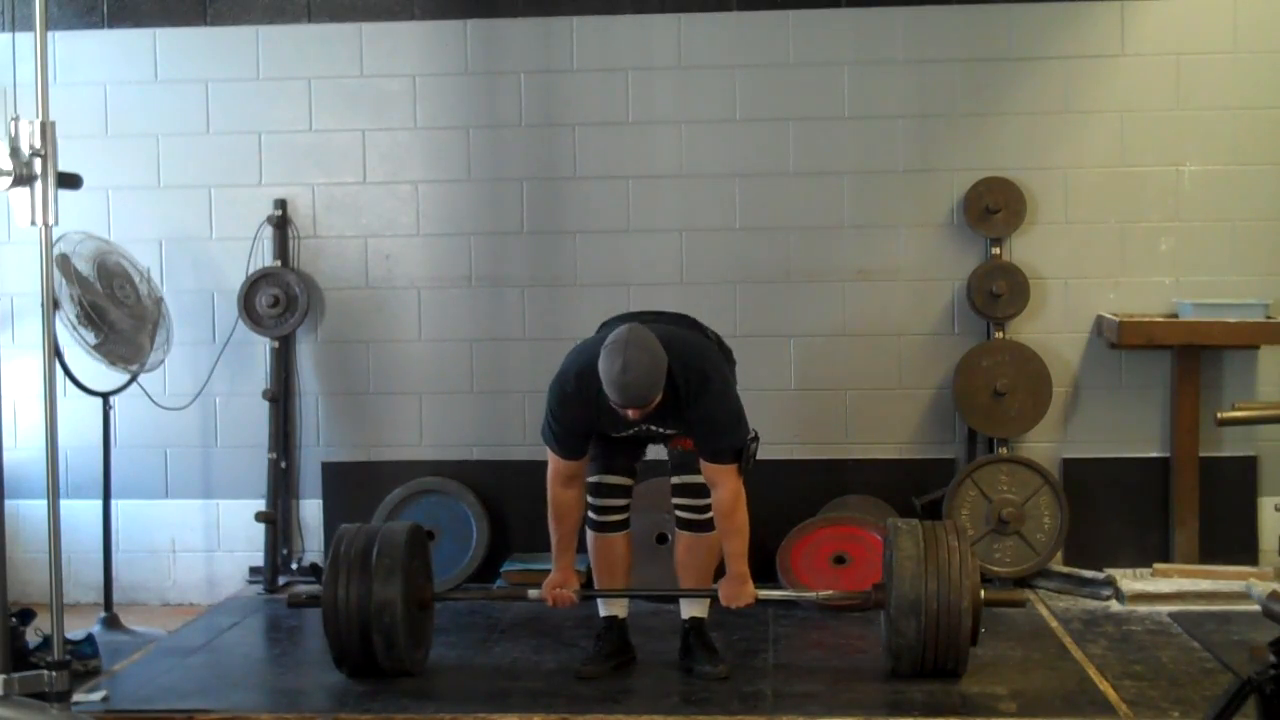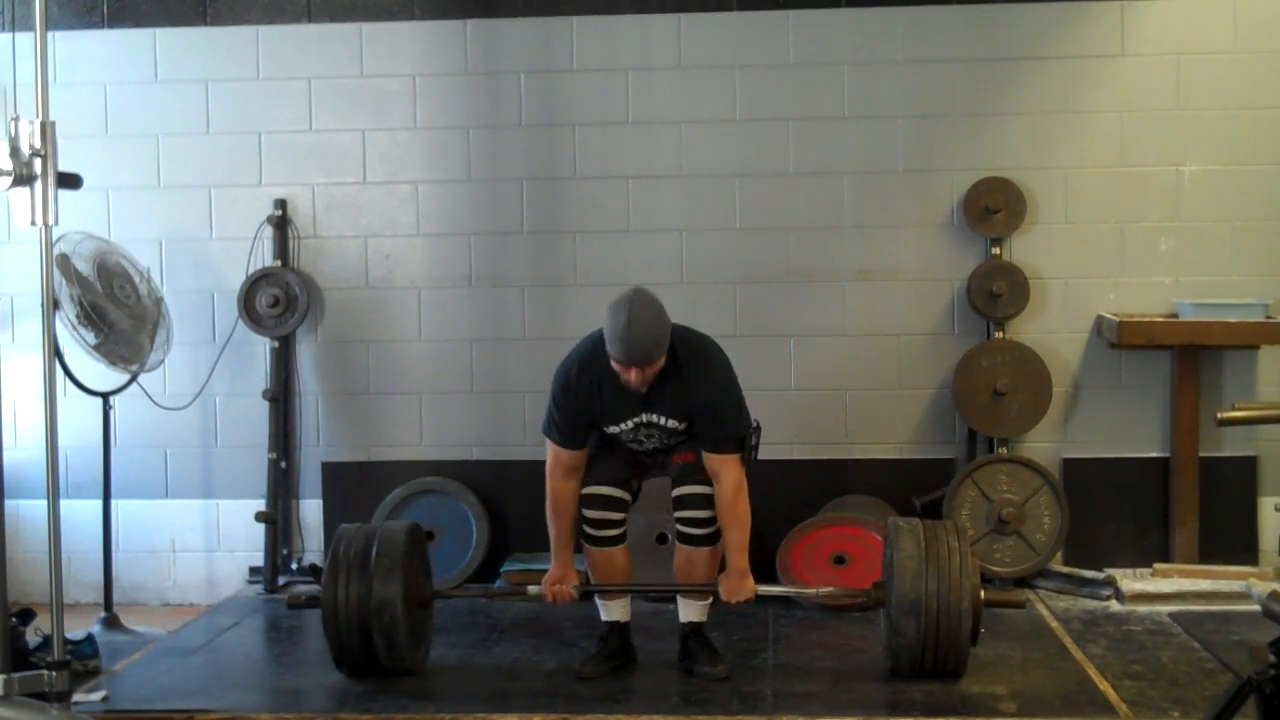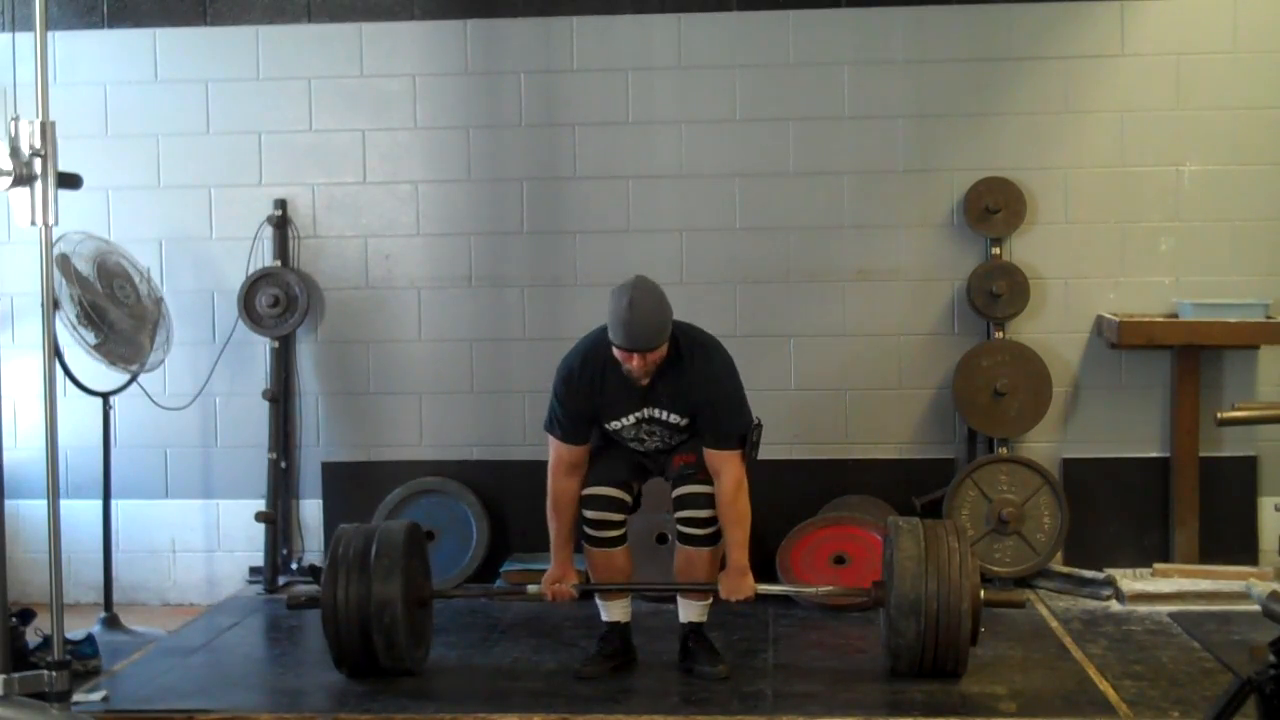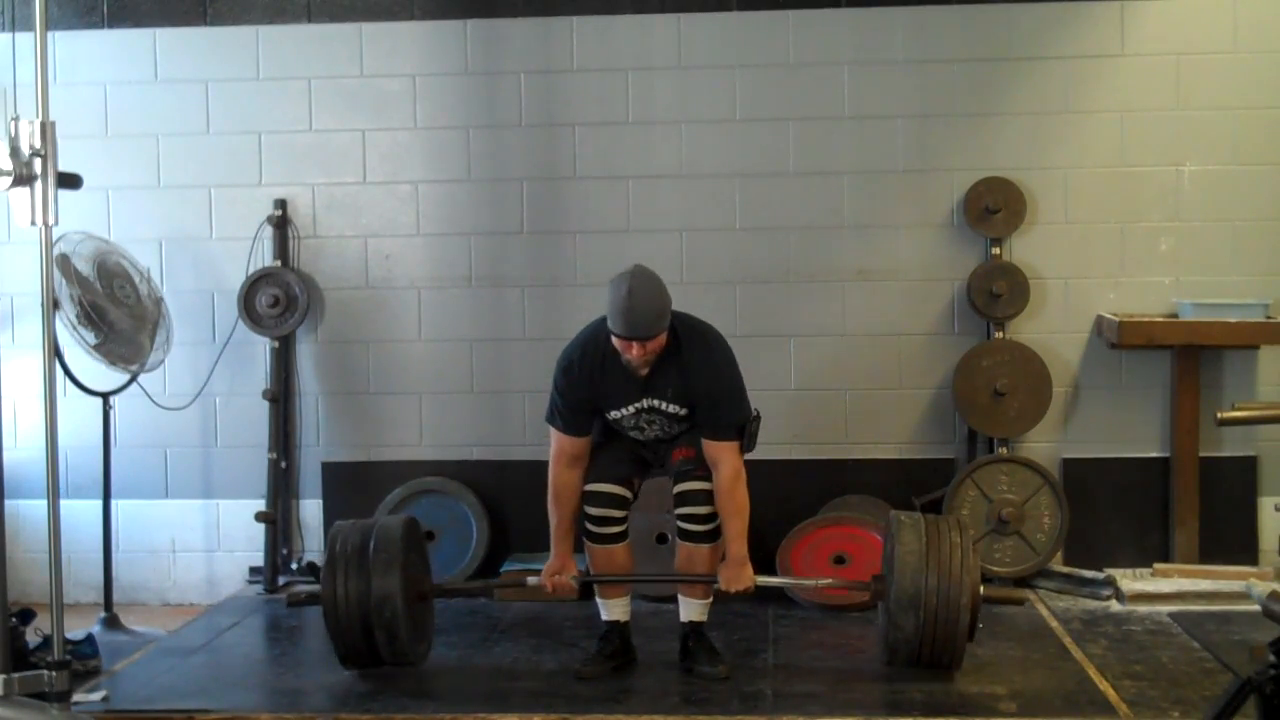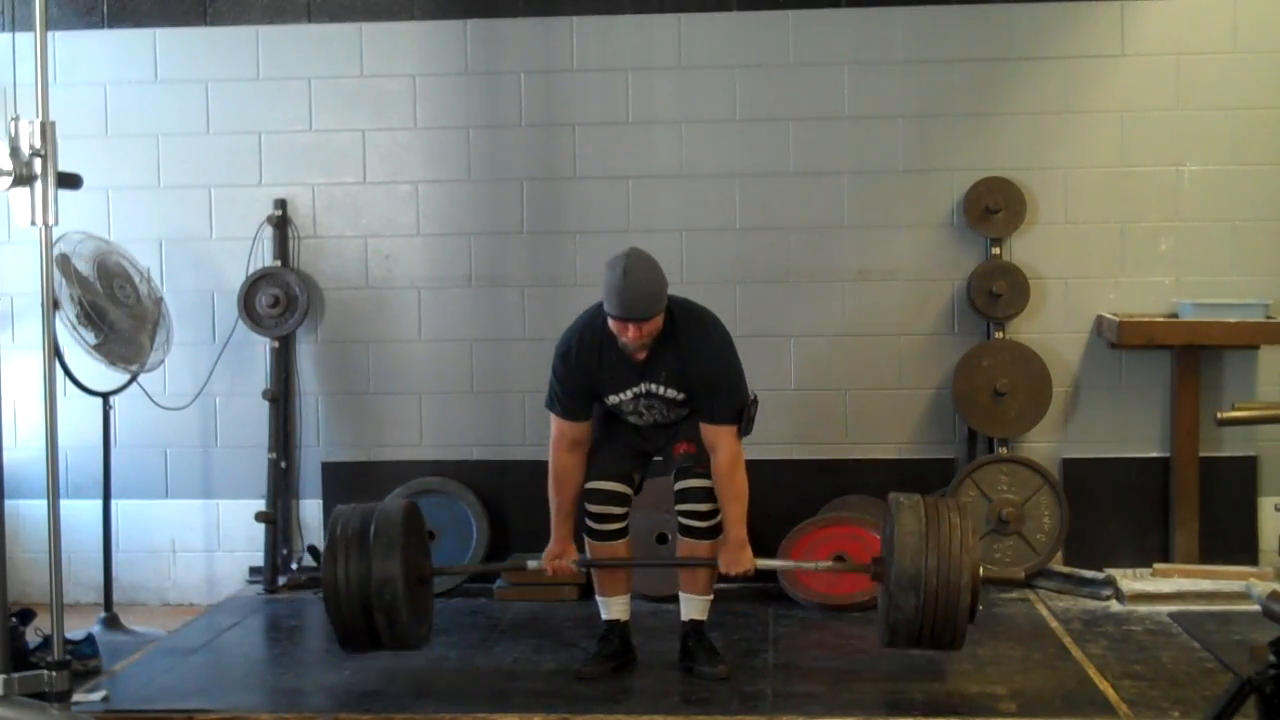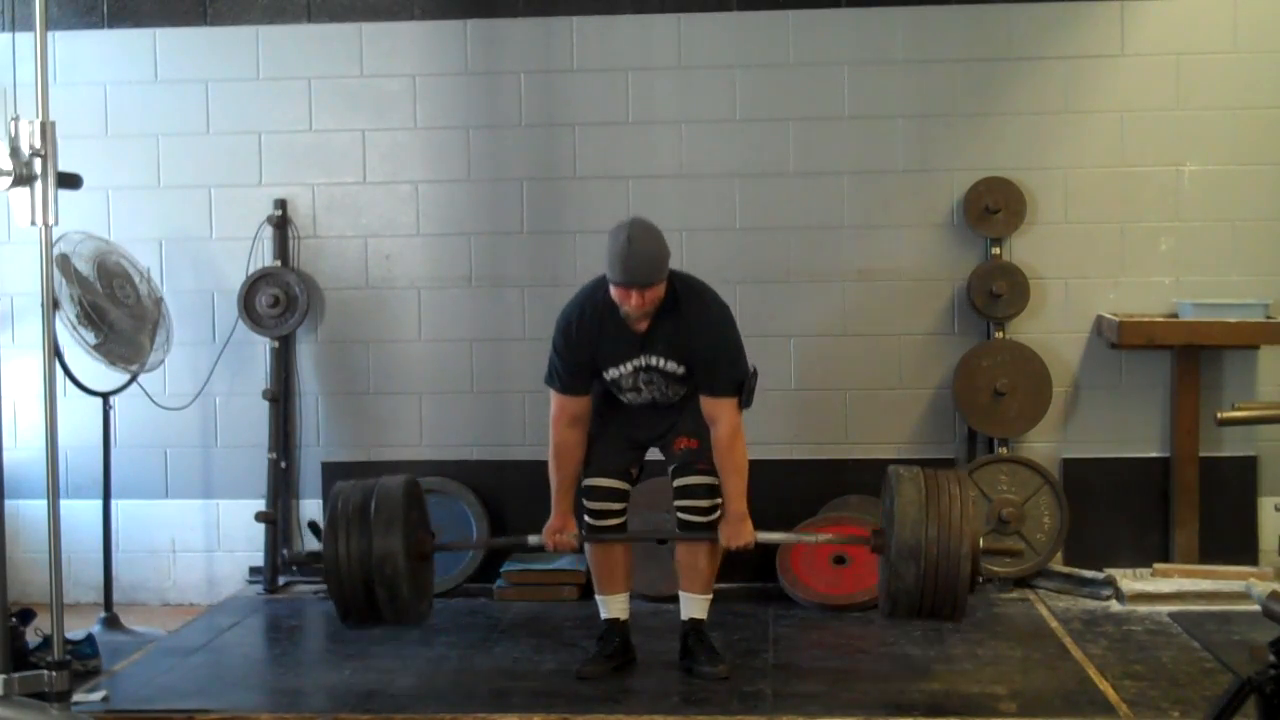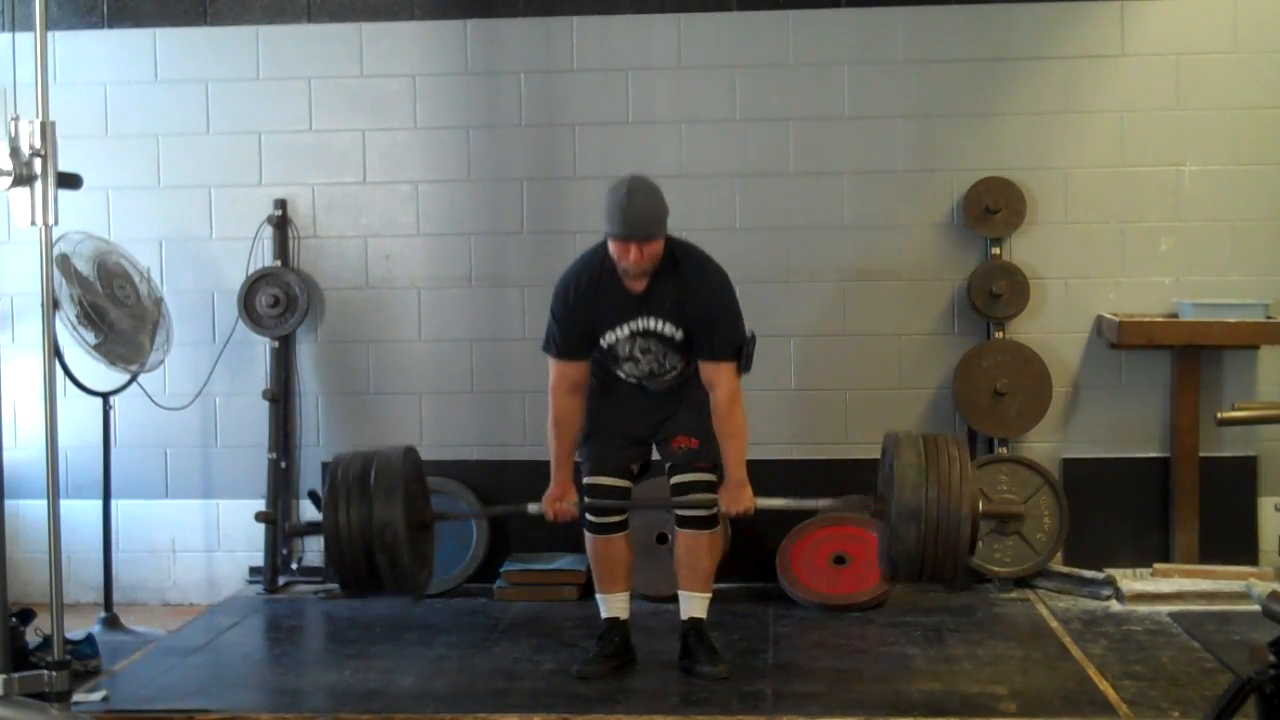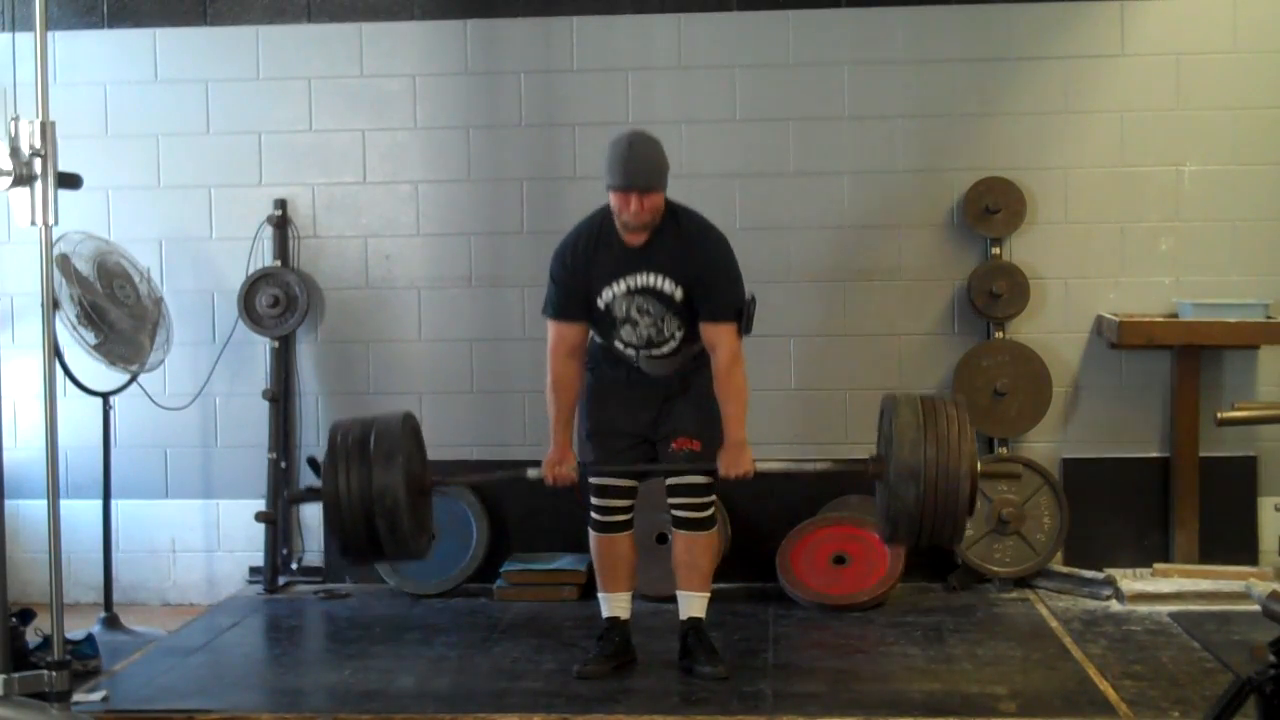
dt=0.2s
person 1, frame 1
left shoulder: (707, 380)
right shoulder: (574, 385)
left elbow: (725, 485)
right elbow: (565, 480)
left wrist: (738, 573)
right wrist: (562, 567)
left hip: (687, 417)
left knee: (696, 499)
right knee: (603, 500)
left ankle: (694, 633)
right ankle: (613, 633)
person 1, frame 2
left shoulder: (707, 368)
right shoulder: (577, 373)
left elbow: (728, 475)
right elbow: (563, 471)
left wrist: (738, 568)
right wrist: (561, 563)
left hip: (691, 439)
right hip: (616, 441)
left knee: (699, 514)
right knee: (597, 513)
left ankle: (693, 635)
right ankle: (615, 635)
person 1, frame 3
left shoulder: (708, 363)
right shoulder: (580, 368)
left elbow: (728, 473)
right elbow: (565, 468)
left wrist: (738, 566)
right wrist: (560, 561)
left hip: (693, 441)
right hip: (617, 442)
left knee: (700, 513)
right knee: (597, 514)
left ankle: (693, 635)
right ankle: (616, 636)
person 1, frame 4
left shoulder: (707, 354)
right shoulder: (580, 359)
left elbow: (726, 464)
right elbow: (567, 460)
left wrist: (737, 557)
right wrist: (560, 552)
left hip: (693, 431)
right hip: (618, 433)
left knee: (700, 508)
right knee: (599, 509)
left ankle: (694, 635)
right ankle: (615, 635)
person 1, frame 5
left shoulder: (705, 338)
right shoulder: (578, 345)
left elbow: (724, 449)
right elbow: (568, 446)
left wrist: (736, 540)
right wrist: (561, 536)
left hip: (693, 418)
right hip: (617, 420)
left knee: (699, 505)
right knee: (601, 506)
left ankle: (694, 634)
right ankle: (615, 635)
person 1, frame 6
left shoulder: (705, 313)
right shoulder: (579, 319)
left elbow: (724, 422)
right elbow: (568, 421)
left wrist: (737, 514)
right wrist: (561, 511)
left hip: (691, 403)
right hip: (615, 405)
left knee: (698, 501)
right knee: (600, 504)
left ankle: (694, 633)
right ankle: (614, 634)
person 1, frame 7
left shoulder: (704, 279)
right shoulder: (578, 286)
left elbow: (723, 387)
right elbow: (567, 388)
left wrist: (736, 480)
right wrist: (561, 479)
left hip: (688, 389)
right hip: (615, 390)
left knee: (696, 498)
right knee: (602, 501)
left ankle: (694, 633)
right ankle: (615, 633)
person 1, frame 8
left shoulder: (703, 244)
right shoulder: (578, 250)
left elbow: (725, 351)
right elbow: (564, 352)
left wrist: (735, 443)
right wrist: (560, 445)
left hip: (688, 378)
right hip: (614, 376)
left knee: (693, 499)
right knee: (608, 502)
left ankle: (693, 632)
right ankle: (615, 632)
